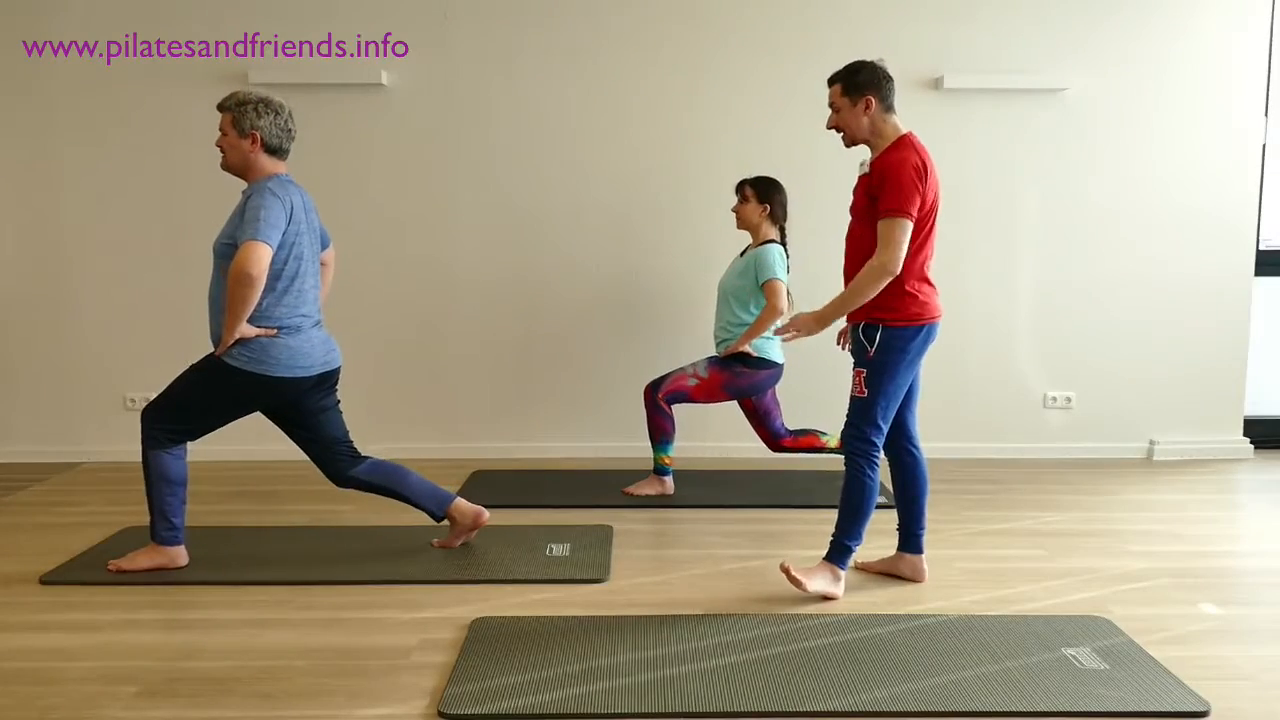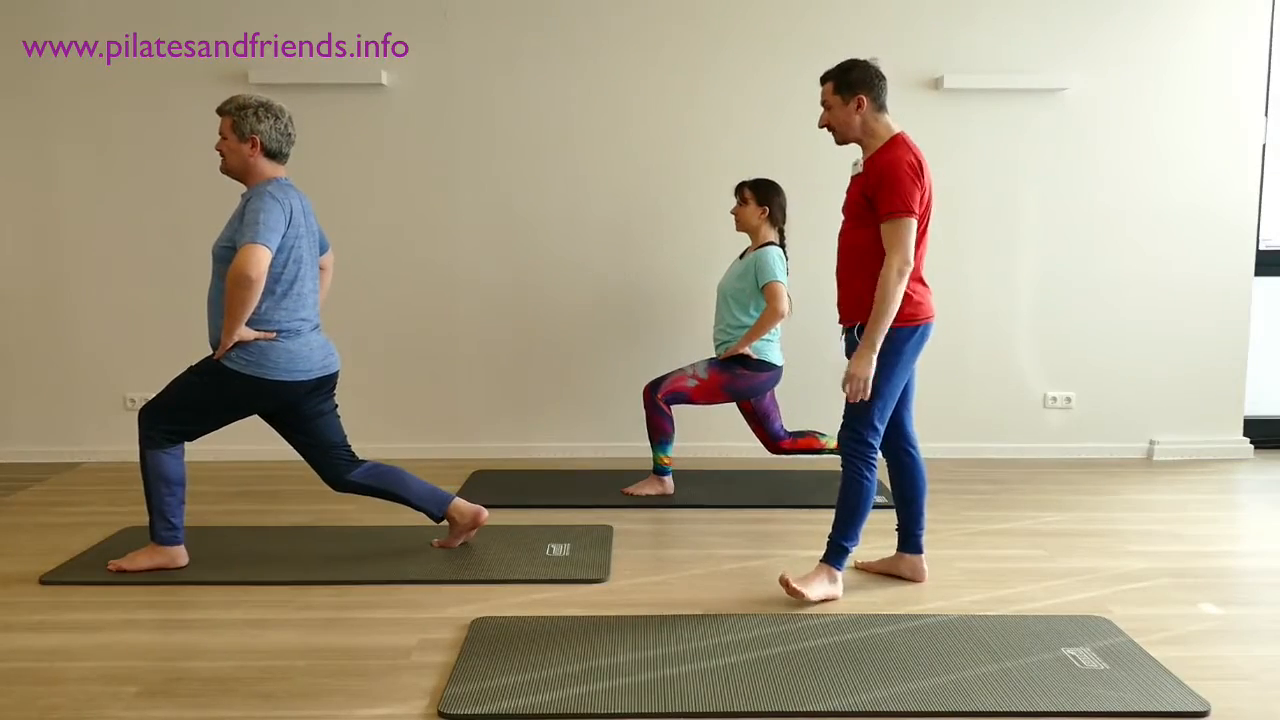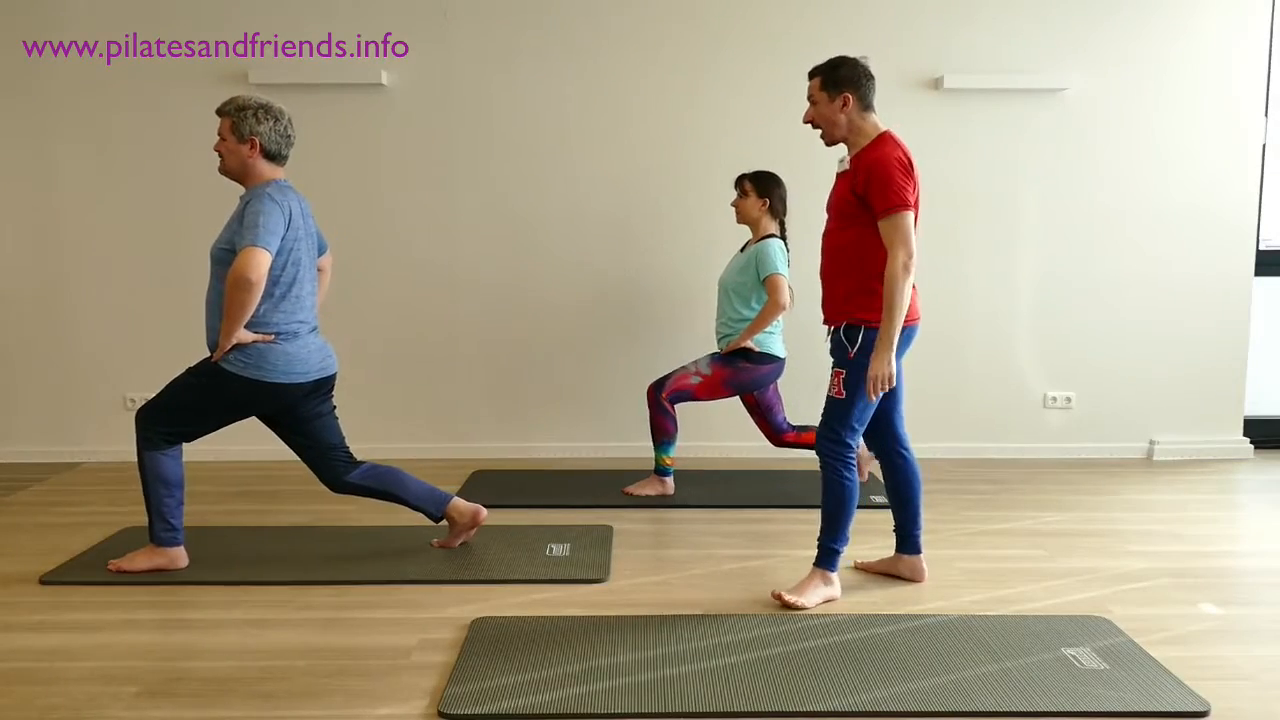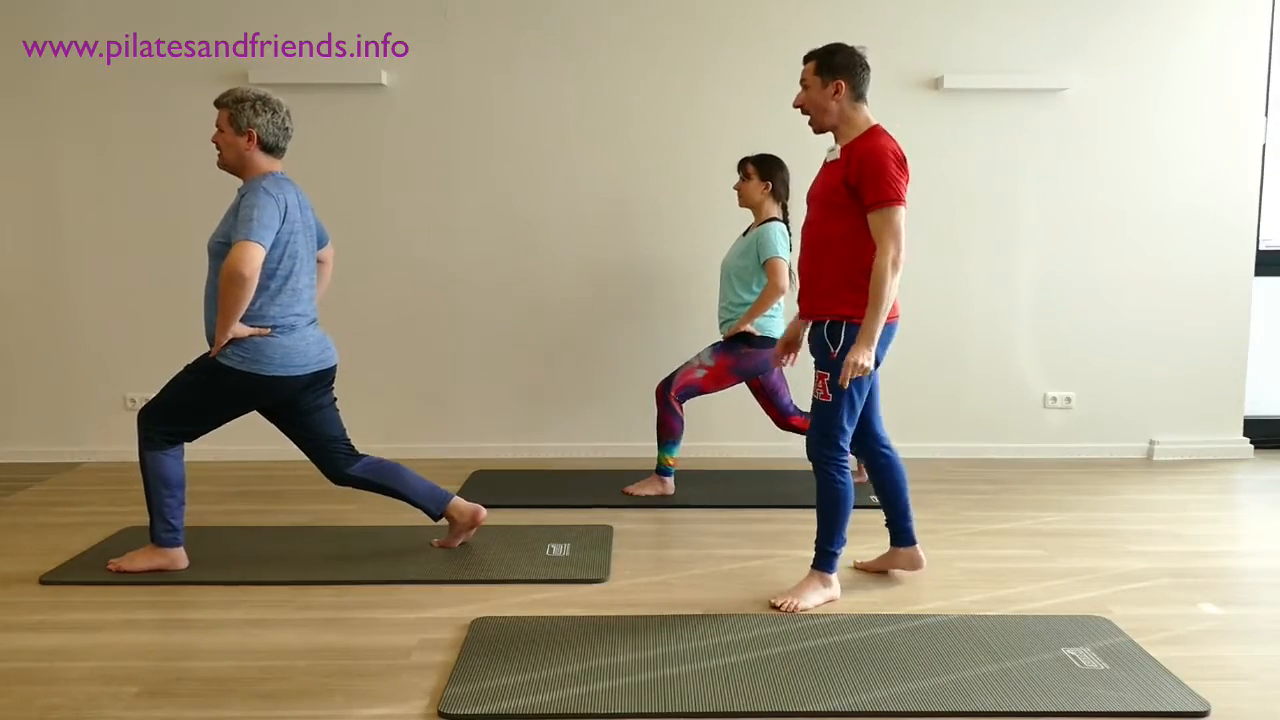
dt=0.3s
person 1, frame 1
left shoulder: (901, 163)
right shoulder: (893, 159)
left elbow: (888, 262)
left wrist: (823, 316)
right wrist: (856, 316)
left hip: (894, 325)
right hip: (900, 321)
left knee: (862, 442)
right knee: (900, 439)
left ankle: (834, 566)
right ankle: (911, 555)
person 1, frame 2
left shoulder: (895, 162)
right shoulder: (881, 160)
left elbow: (901, 263)
left wrist: (866, 347)
left hip: (889, 327)
right hip: (892, 325)
left knee: (858, 444)
right knee: (896, 439)
left ankle: (831, 570)
right ankle: (910, 554)
person 1, frame 3
left shoulder: (884, 160)
right shoulder: (863, 159)
left elbow: (902, 258)
left wrist: (885, 345)
left hip: (869, 329)
right hip: (863, 325)
left knee: (836, 443)
right knee: (888, 440)
left ankle: (825, 573)
right ankle: (910, 555)
person 1, frame 4
left shoulder: (877, 154)
right shoulder: (842, 156)
left elbow: (890, 253)
left wrist: (865, 340)
right wrist: (798, 323)
left hip: (853, 327)
right hip: (829, 322)
left knee: (828, 445)
right knee: (867, 437)
left ankle: (824, 574)
right ankle: (904, 547)
person 2, frame 1
left shoulder: (268, 196)
right shoulder: (293, 195)
left elbow: (250, 266)
right elbow: (326, 257)
left wrist: (233, 327)
left hip: (261, 362)
right hip: (311, 361)
left knee: (161, 425)
right knee: (346, 464)
left ankle: (167, 546)
right ankle: (458, 510)
person 2, frame 2
left shoulder: (267, 199)
right shoulder: (291, 199)
left elbow: (249, 268)
right elbow: (324, 262)
left wrist: (232, 330)
left hip: (259, 366)
right hip: (309, 364)
left knee: (157, 425)
right knee: (343, 469)
left ankle: (167, 547)
right ankle: (458, 510)
person 2, frame 3
left shoulder: (267, 201)
right shoulder: (290, 201)
left elbow: (249, 271)
right elbow: (323, 263)
left wrist: (230, 333)
left hip: (258, 368)
right hip: (306, 366)
left knee: (155, 426)
right knee: (341, 470)
left ankle: (166, 547)
right ankle: (456, 509)
person 2, frame 4
left shoulder: (262, 195)
right shoulder: (289, 193)
left elbow: (243, 266)
right elbow: (325, 255)
left wrist: (225, 327)
left hip: (257, 361)
right hip: (308, 358)
left knee: (157, 426)
right knee: (342, 462)
left ankle: (166, 548)
right ankle: (456, 508)
person 3, frame 1
left shoulder: (768, 253)
right shoulder: (753, 250)
left elbow: (778, 306)
left wrist: (741, 343)
left hip: (752, 363)
right hip: (752, 364)
left knee: (657, 393)
right knee: (780, 439)
left ankle: (662, 479)
person 3, frame 2
left shoulder: (767, 255)
right shoulder: (751, 253)
left elbow: (778, 308)
left wrist: (741, 346)
left hip: (752, 366)
right hip: (751, 366)
left knee: (656, 393)
right knee: (779, 440)
left ankle: (661, 478)
person 3, frame 3
left shoulder: (769, 248)
right shoulder: (753, 246)
left elbow: (780, 300)
left wrist: (743, 339)
left hip: (753, 358)
right hip: (754, 359)
left knee: (661, 393)
right knee: (782, 433)
left ankle: (663, 479)
person 3, frame 4
left shoulder: (771, 232)
right shoulder: (757, 230)
left elbow: (780, 285)
left wrist: (742, 324)
left hip: (754, 343)
right hip: (758, 340)
left knee: (670, 391)
right knee: (787, 415)
left ankle: (663, 479)
